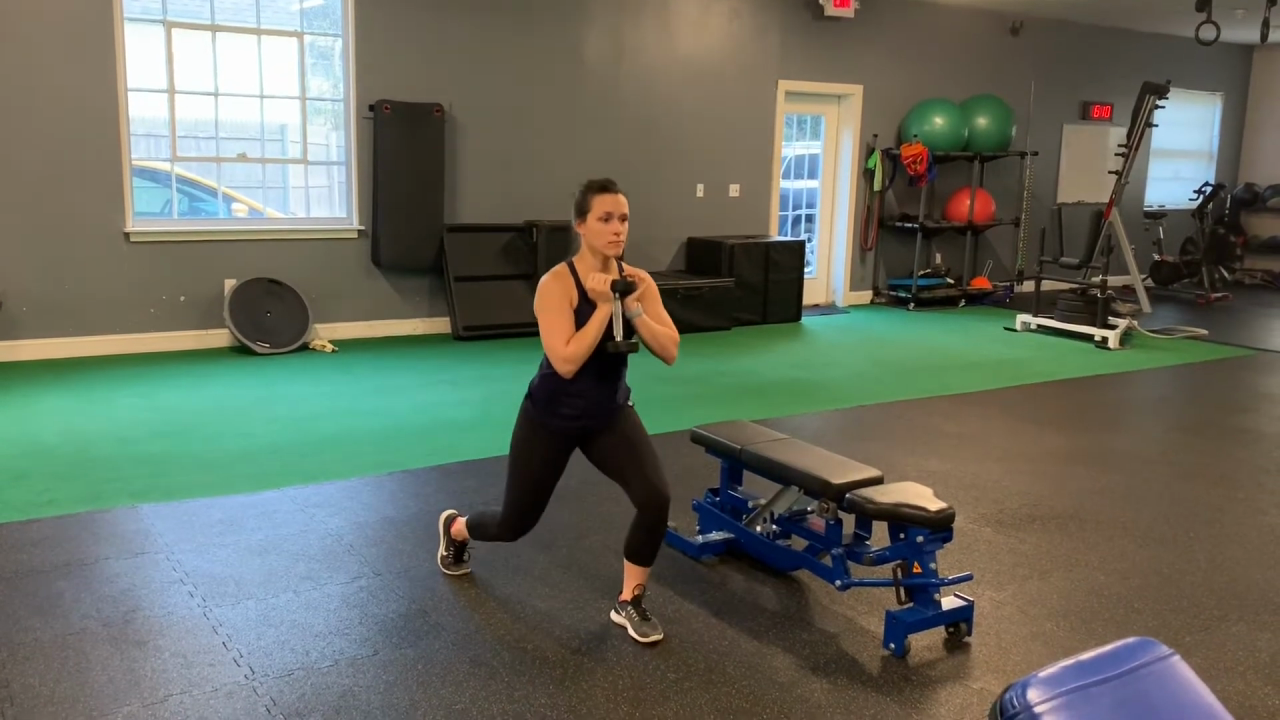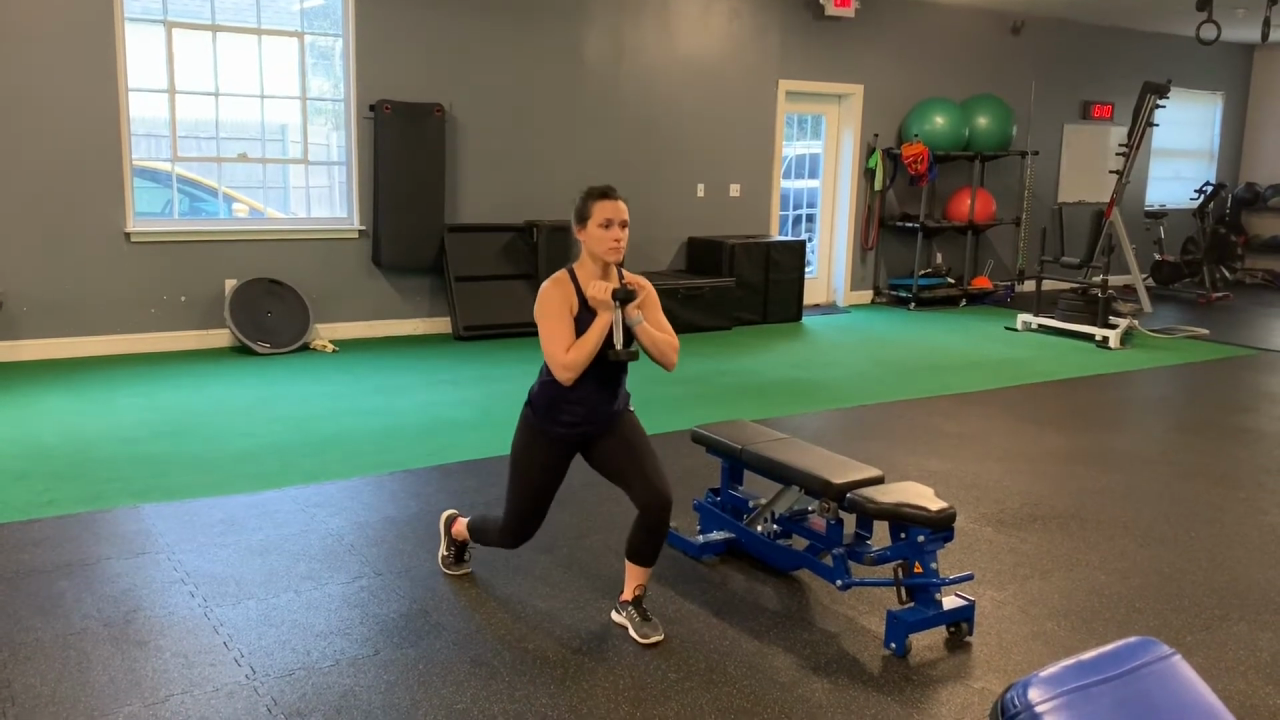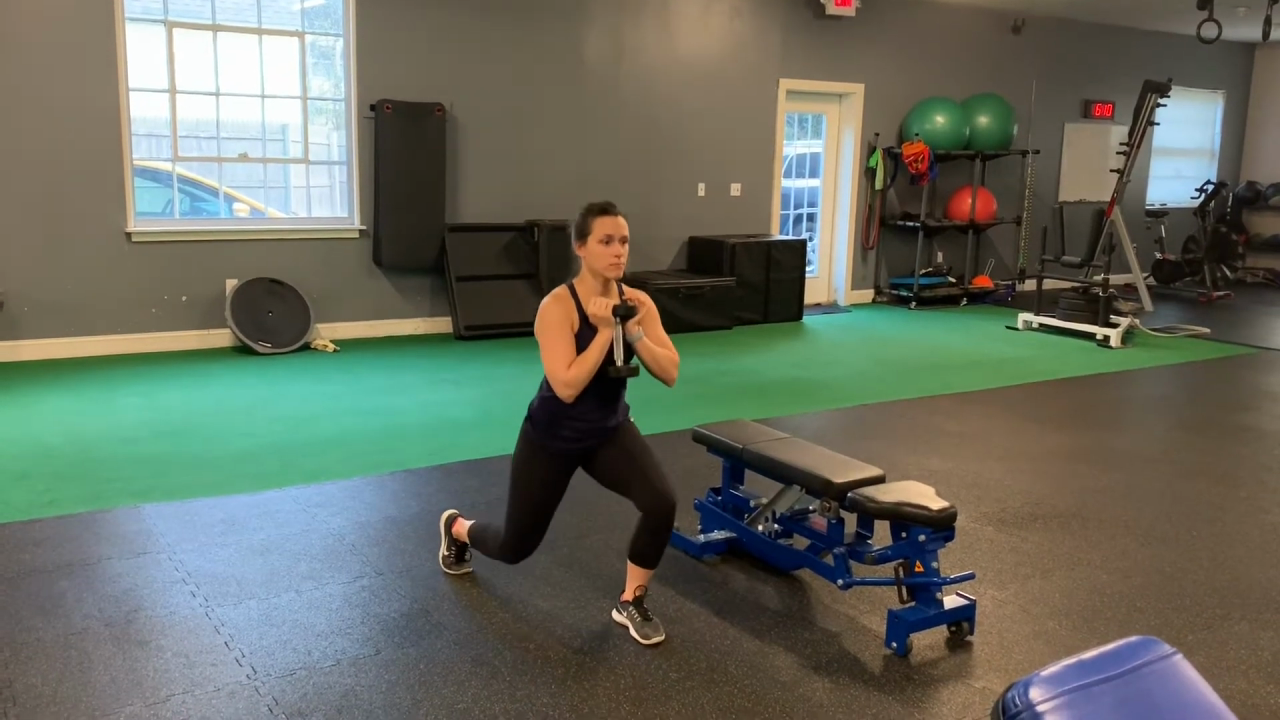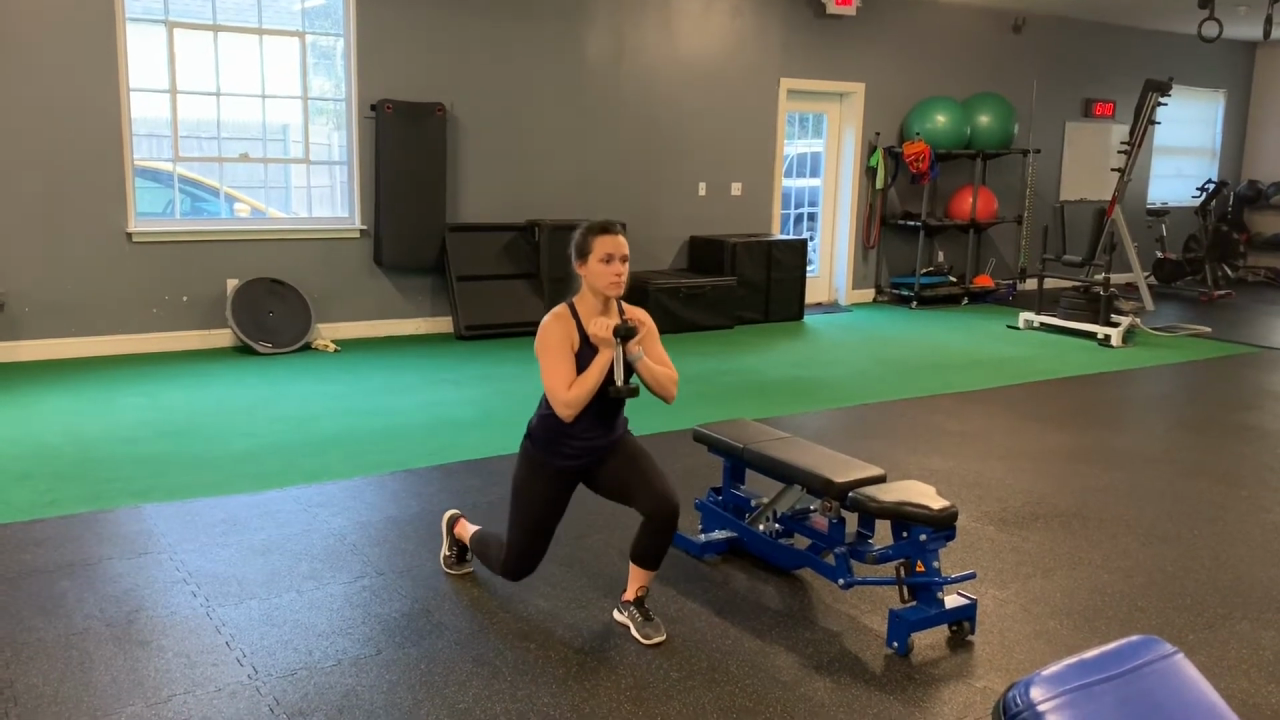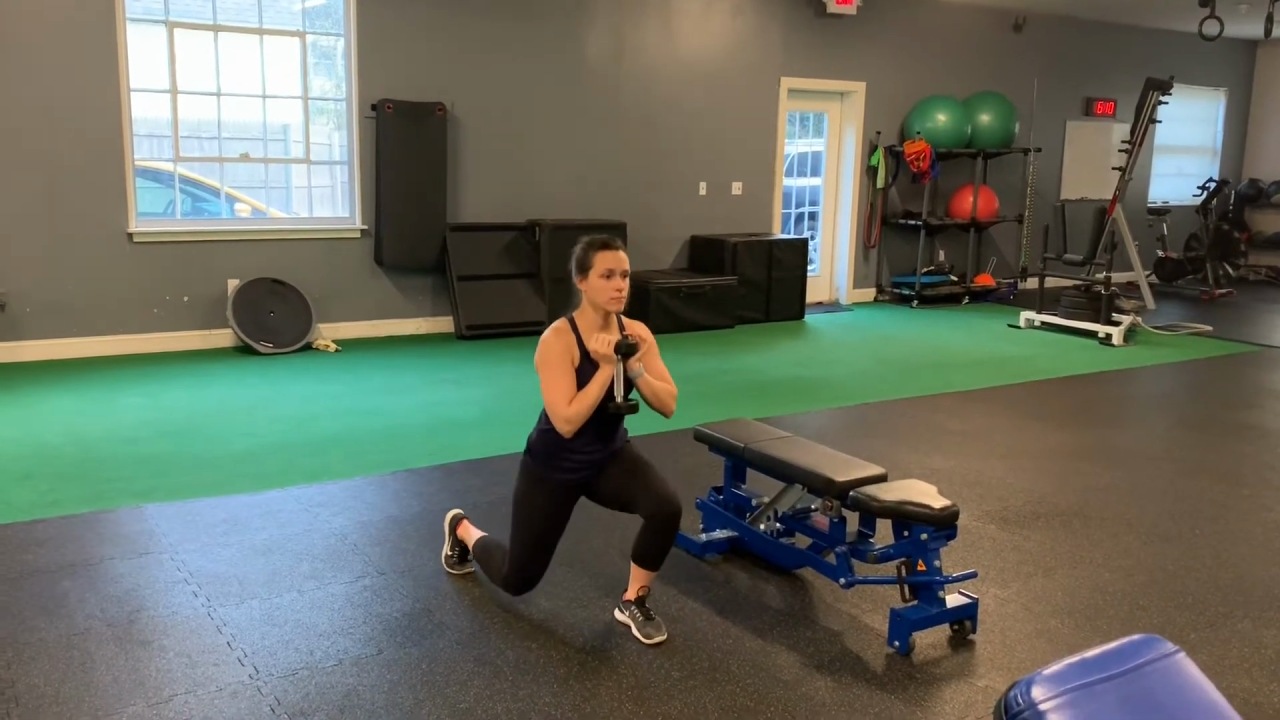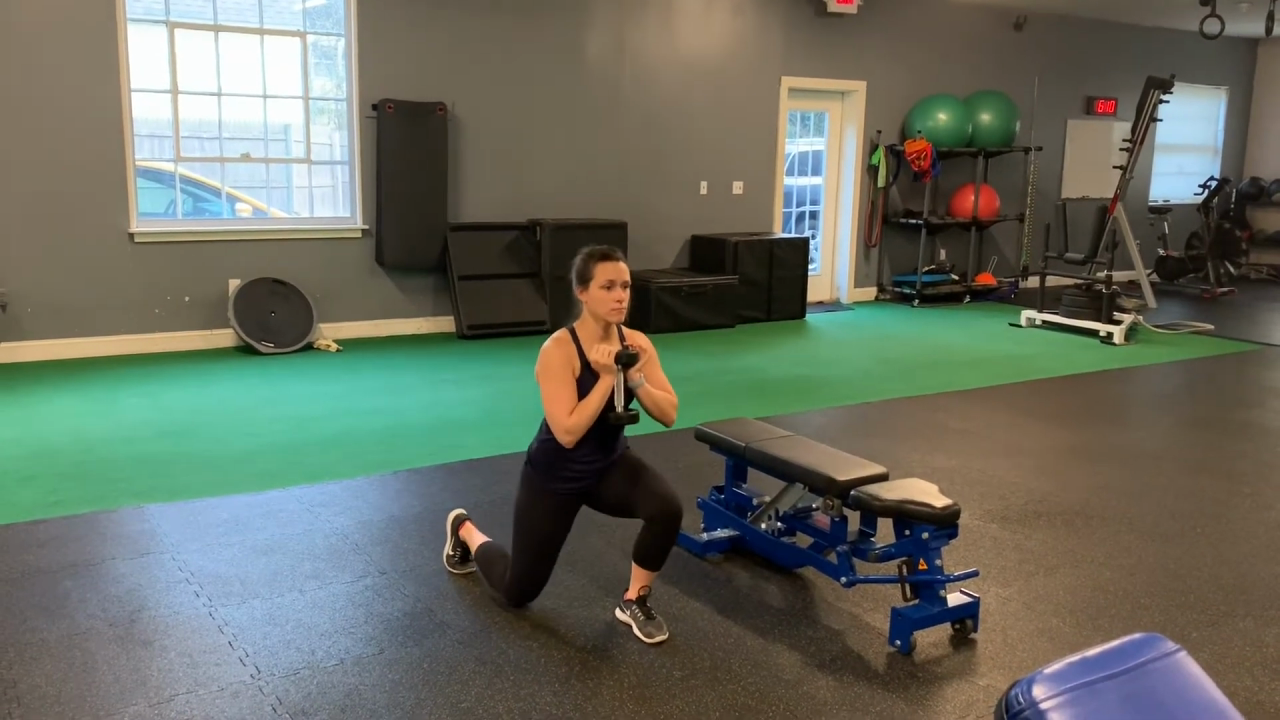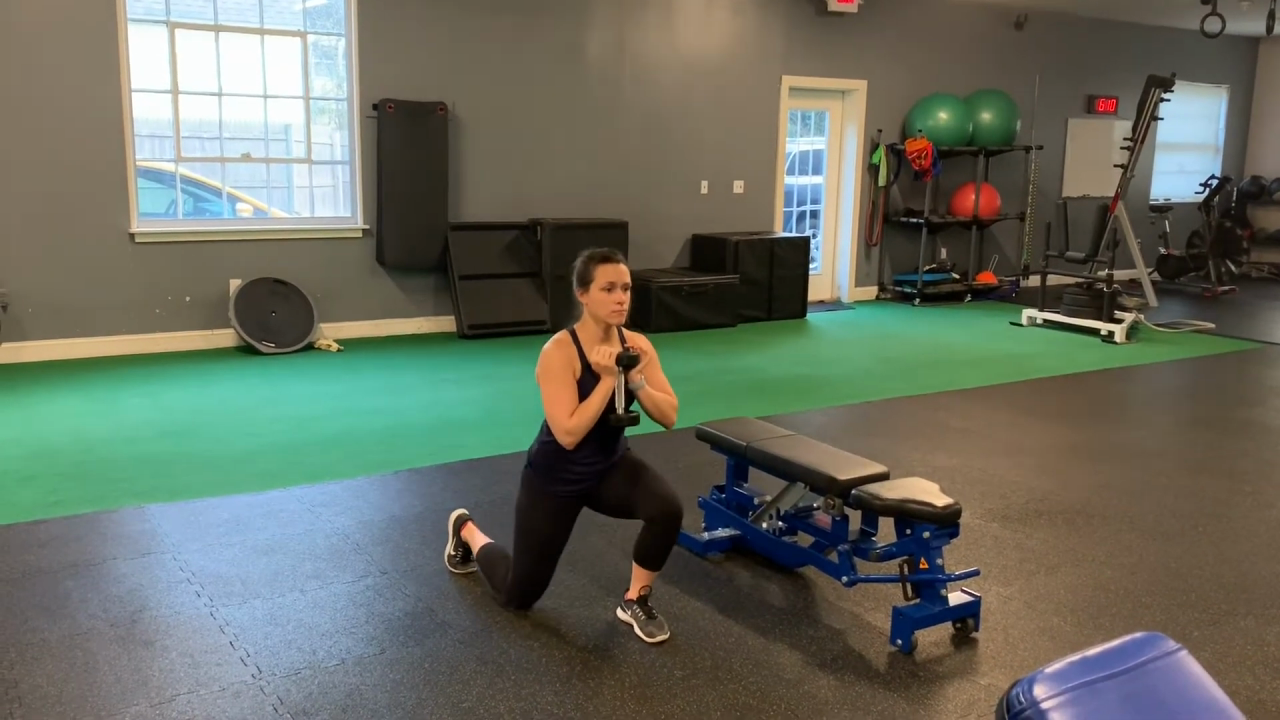
dt=0.1s
person 1, frame 1
left shoulder: (638, 281)
right shoulder: (557, 283)
left elbow: (670, 351)
right elbow: (566, 362)
left wrist: (632, 309)
right wrist: (604, 306)
left hip: (610, 413)
right hip: (551, 416)
left knee: (655, 498)
right knee: (514, 524)
left ankle: (629, 602)
right ankle: (456, 528)
person 1, frame 2
left shoulder: (638, 287)
right shoulder: (557, 289)
left elbow: (670, 358)
right elbow: (566, 370)
left wrist: (632, 317)
right wrist: (604, 314)
left hip: (610, 418)
right hip: (551, 423)
left knee: (658, 500)
right knee: (515, 530)
left ankle: (630, 601)
right ankle: (457, 528)
person 1, frame 3
left shoulder: (638, 303)
right shoulder: (558, 306)
left elbow: (671, 372)
right elbow: (567, 386)
left wrist: (634, 333)
right wrist: (605, 331)
left hip: (609, 430)
right hip: (552, 437)
left knee: (661, 502)
right knee: (515, 547)
left ankle: (631, 601)
right ankle: (457, 527)
person 1, frame 4
left shoulder: (637, 319)
right shoulder: (558, 324)
left elbow: (669, 390)
right elbow: (566, 406)
left wrist: (634, 352)
right wrist: (606, 351)
left hip: (610, 444)
right hip: (552, 453)
left knee: (664, 506)
right knee: (516, 564)
left ankle: (632, 601)
right ankle: (459, 528)
person 1, frame 5
left shoulder: (637, 334)
right shoulder: (558, 339)
left elbow: (669, 404)
right elbow: (567, 421)
left wrist: (634, 368)
right wrist: (606, 367)
left hip: (609, 456)
right hip: (553, 466)
left knee: (666, 508)
right knee: (518, 580)
left ankle: (633, 602)
right ankle: (462, 530)
person 1, frame 6
left shoulder: (637, 343)
right shoulder: (558, 350)
left elbow: (669, 414)
right elbow: (567, 432)
left wrist: (635, 378)
right wrist: (607, 377)
left hip: (610, 464)
right hip: (554, 475)
left knee: (667, 509)
right knee: (519, 591)
left ankle: (634, 602)
right ankle: (464, 530)
person 1, frame 7
left shoulder: (637, 345)
right shoulder: (559, 352)
left elbow: (670, 415)
right elbow: (568, 433)
left wrist: (635, 380)
right wrist: (608, 379)
left hip: (610, 465)
right hip: (555, 477)
left knee: (668, 509)
right knee: (521, 594)
left ankle: (635, 601)
right ankle: (465, 529)
